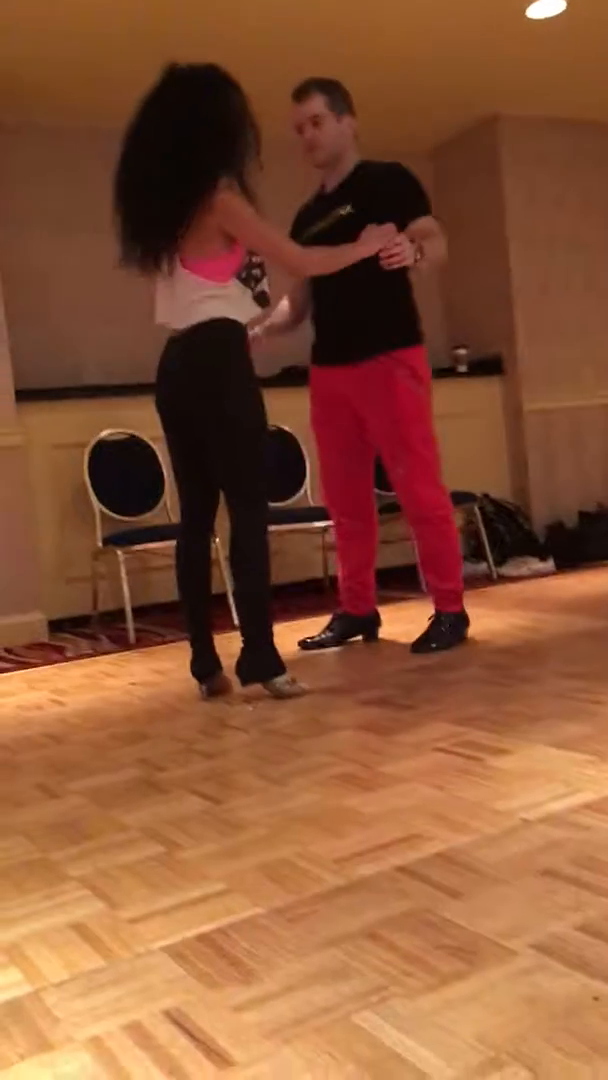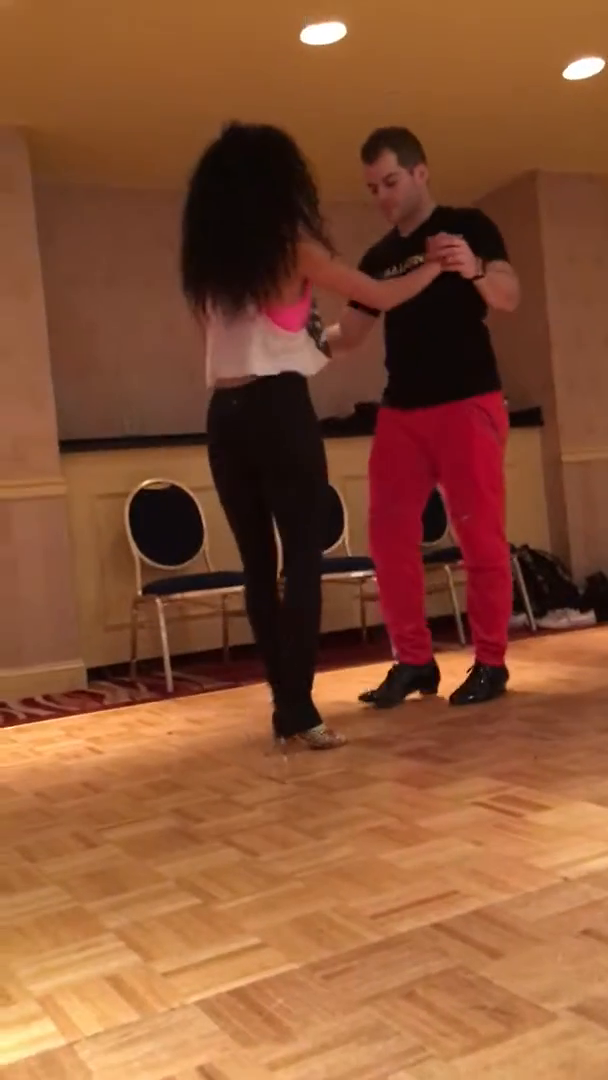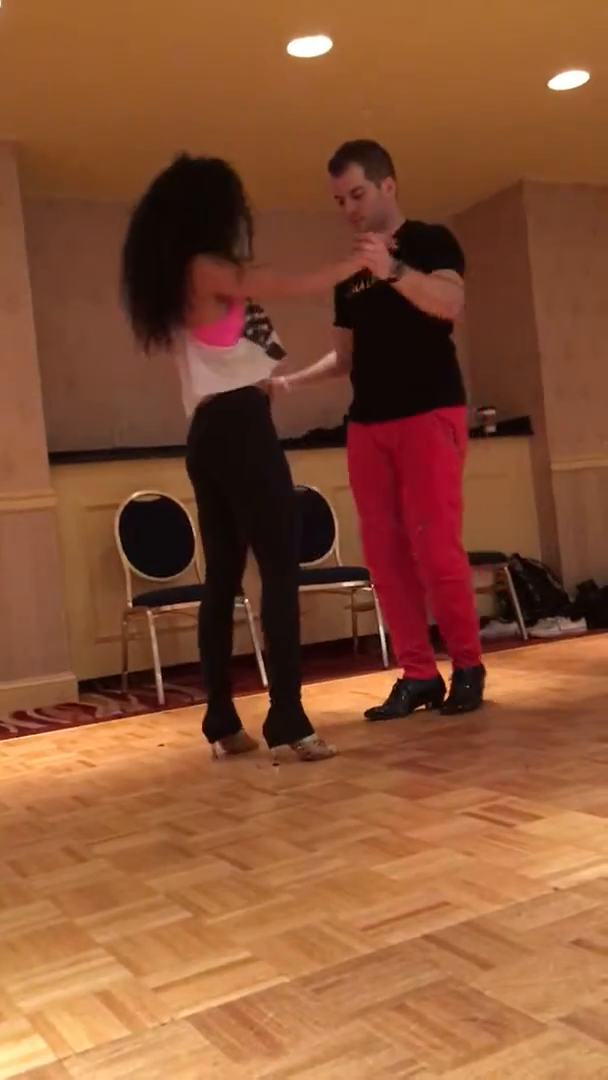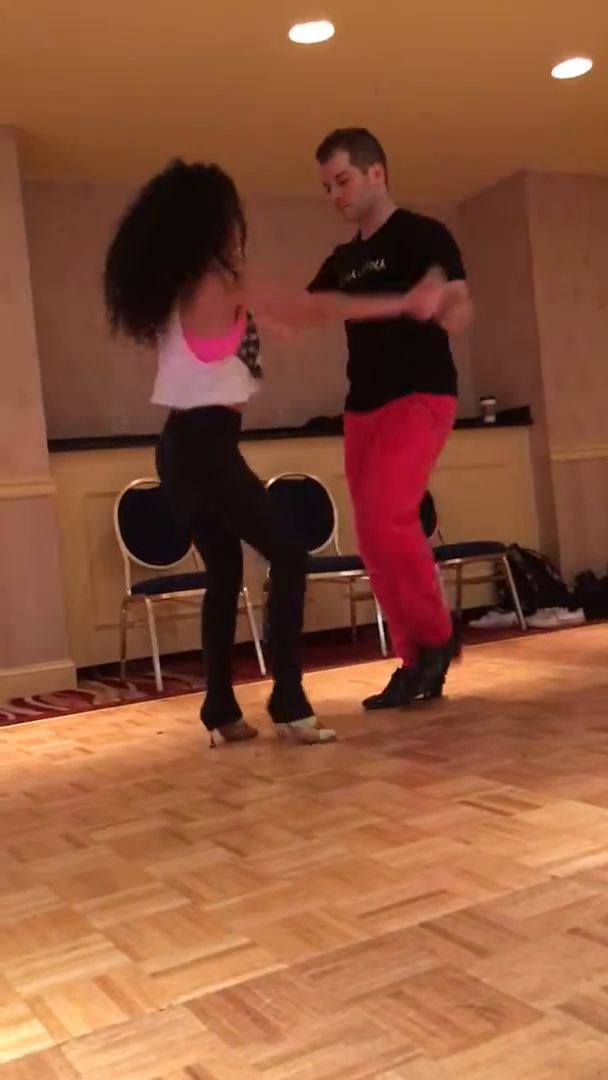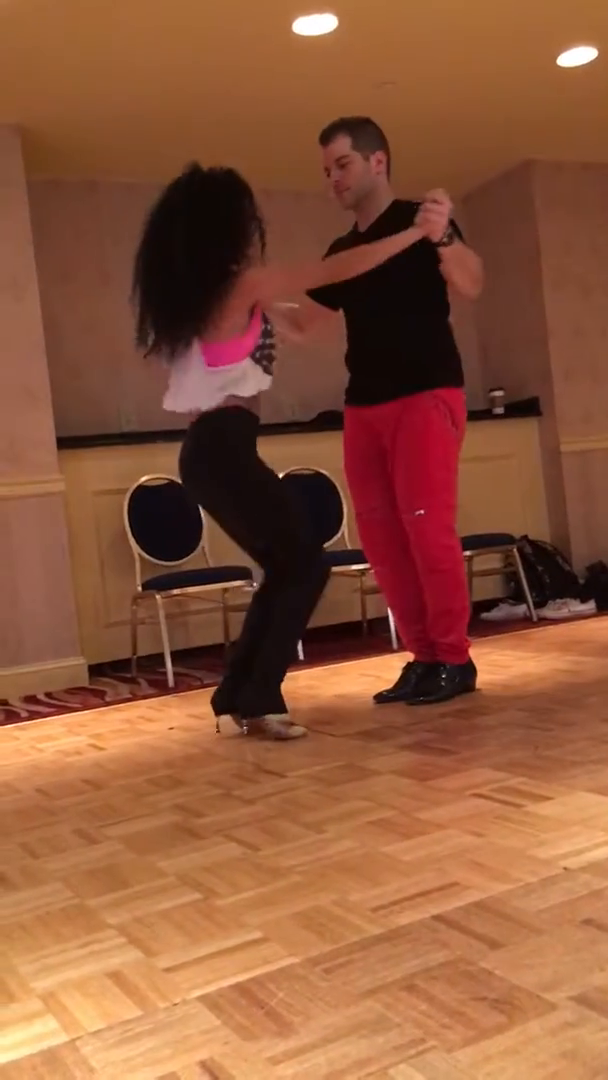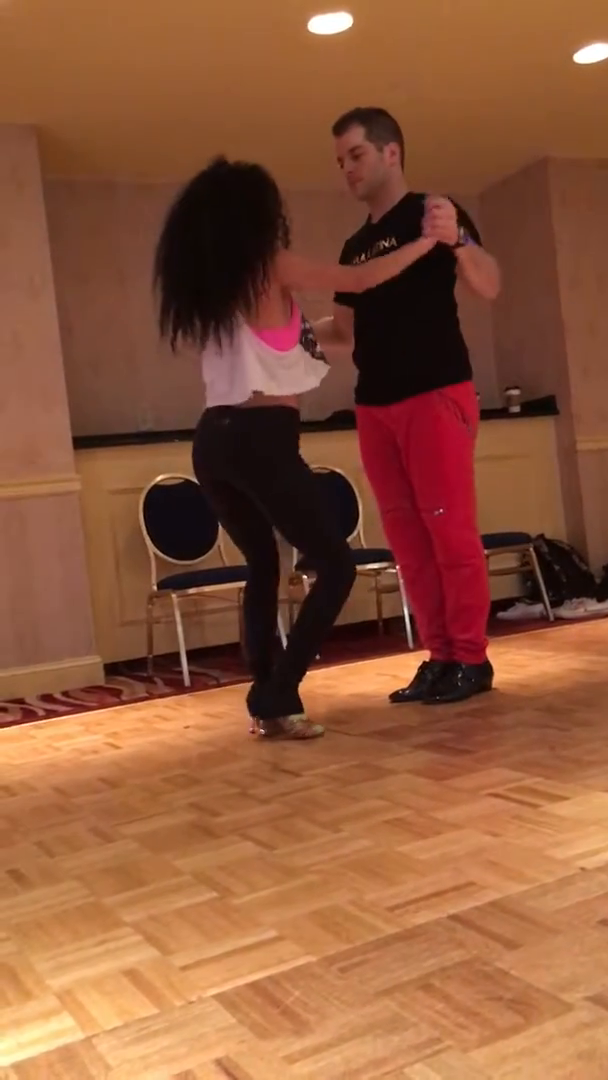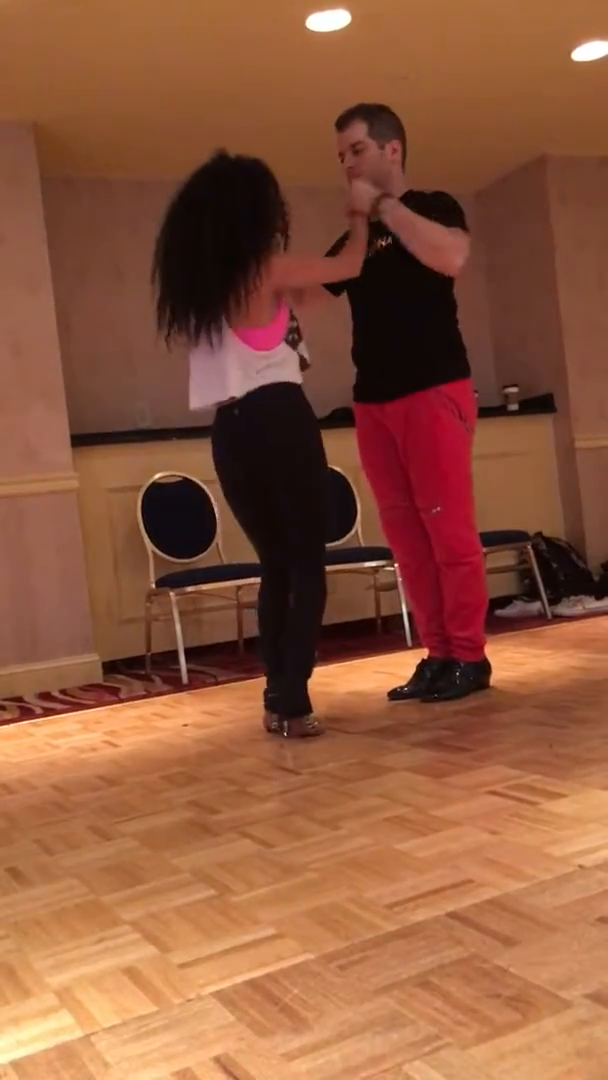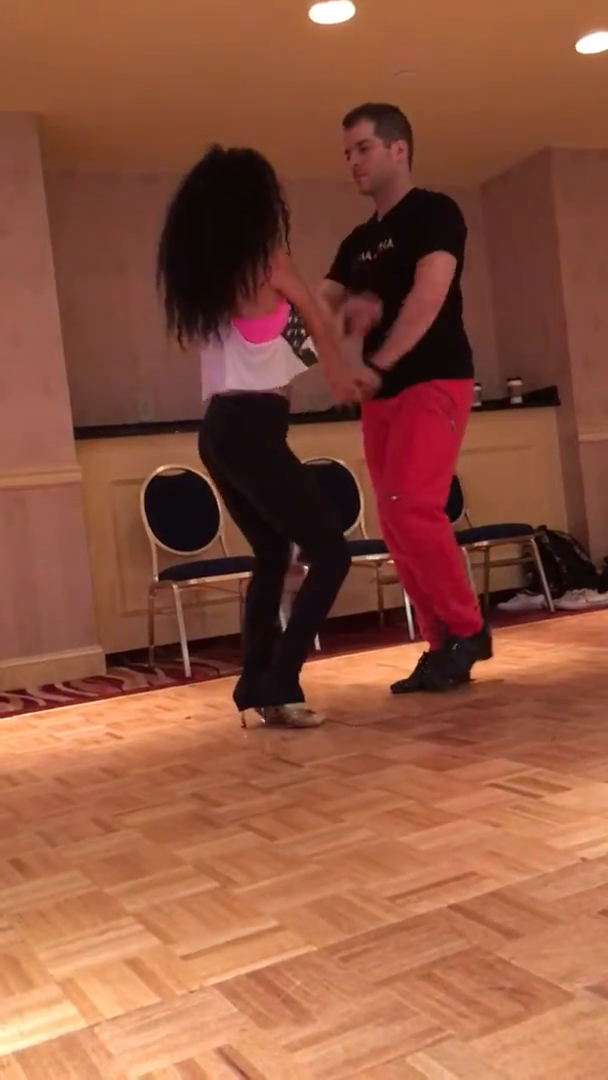
dt=0.5s
person 1, frame 1
left shoulder: (164, 204)
right shoulder: (218, 198)
right elbow: (301, 263)
right wrist: (366, 245)
left hip: (176, 365)
right hip: (216, 359)
left knee: (196, 514)
right knee: (248, 508)
left ankle: (204, 663)
right ankle: (259, 658)
person 1, frame 2
left shoulder: (208, 259)
right shoulder: (293, 246)
right elbow: (380, 296)
right wrist: (435, 266)
left hip: (225, 416)
right hip: (279, 409)
left knee: (258, 565)
right knee: (302, 559)
left ankle: (286, 702)
right ankle: (299, 708)
person 1, frame 3
left shoulder: (173, 279)
right shoulder: (207, 268)
right elbow: (298, 287)
right wrist: (361, 260)
left hip: (205, 433)
right hip: (239, 426)
left knee: (222, 578)
right knee: (280, 571)
left ankle: (222, 722)
right ankle: (287, 719)
person 1, frame 4
left shoulder: (165, 286)
right shoulder: (220, 281)
right elbow: (311, 309)
right wrist: (406, 302)
left hip: (178, 445)
right hip: (207, 444)
left knee: (225, 573)
right knee: (288, 560)
left ankle: (222, 710)
right ankle: (289, 702)
person 1, frame 5
left shoulder: (186, 291)
right shoulder: (242, 282)
right elbow: (340, 269)
right wrist: (419, 231)
left hip: (201, 450)
right hip: (226, 446)
left knee: (280, 569)
right knee: (307, 566)
left ankle: (237, 693)
right ankle: (261, 697)
person 1, frame 6
left shoulder: (202, 285)
right shoulder: (273, 268)
right elbow: (363, 279)
right wrist: (429, 239)
left hip: (214, 441)
right hip: (266, 437)
left knee: (262, 566)
right knee: (335, 567)
left ankle: (265, 695)
right ankle: (279, 696)
person 1, frame 7
left shoulder: (197, 277)
right shoulder: (266, 266)
right elbow: (348, 267)
right wrist: (361, 217)
left hip: (231, 431)
right hip: (280, 418)
left knee: (277, 566)
right knee: (306, 562)
left ankle: (278, 694)
right ankle: (292, 700)
person 1, frame 8
left shoulder: (200, 274)
right shoulder: (265, 261)
right elbow: (323, 330)
left wrist: (338, 343)
right wrist: (350, 376)
left hip: (218, 428)
right hip: (253, 427)
left knee: (272, 555)
right knee: (330, 552)
left ankle: (256, 685)
right ankle: (277, 685)
person 2, frame 1
left shoulder: (388, 181)
right shoulder: (307, 217)
left elbow: (435, 241)
right elbow: (300, 299)
left wrist: (413, 252)
right wrist: (257, 331)
left hip: (390, 357)
right hip: (329, 367)
left knee: (417, 483)
right knee: (344, 494)
left ankle: (450, 609)
right ankle: (357, 610)
person 2, frame 2
left shoulder: (469, 226)
right shoulder: (377, 259)
left elbow: (510, 297)
right elbow: (347, 334)
left wrist: (473, 268)
left hip: (468, 402)
right hip: (400, 411)
left knee: (480, 534)
right knee: (390, 533)
left ankle: (490, 661)
right ankle: (414, 660)
person 2, frame 3
left shoulder: (430, 241)
right shoulder: (348, 276)
left elbow: (450, 302)
left wrist: (394, 270)
right wrist: (292, 379)
left hip: (430, 414)
right hip: (368, 423)
left knee: (434, 542)
right knee: (384, 552)
left ankle: (468, 666)
right ankle: (418, 675)
person 2, frame 4
left shoulder: (422, 233)
right shoulder: (344, 259)
left elbow: (461, 315)
left wrist: (441, 304)
left hip: (420, 397)
right hip: (363, 408)
left knee: (386, 511)
right knee: (373, 538)
left ankle: (436, 634)
right ankle: (415, 662)
person 2, frame 5
left shoulder: (426, 220)
right shoulder: (344, 250)
left elbow: (471, 283)
right elbow: (305, 316)
left wrist: (442, 238)
left hip: (426, 397)
right hip: (363, 407)
left knee: (427, 528)
right knee: (379, 536)
left ankle: (454, 659)
right ankle: (422, 657)
person 2, frame 6
left shoulder: (434, 214)
right shoulder: (355, 247)
left elbow: (489, 286)
left wrist: (457, 237)
left hip: (436, 394)
right hip: (375, 405)
left knee: (449, 527)
right knee: (405, 535)
left ankle: (471, 659)
right ankle: (440, 657)
person 2, frame 7
left shoulder: (432, 209)
right shoulder: (352, 240)
left elbow: (452, 258)
left wrist: (382, 203)
left hip: (434, 392)
right hip: (374, 400)
left knee: (447, 525)
right knee: (404, 533)
left ankle: (468, 656)
right ankle: (438, 654)
person 2, frame 8
left shoulder: (434, 212)
right shoulder: (357, 241)
left elbow: (430, 293)
right elbow: (317, 306)
left wrist: (376, 363)
right wrist: (347, 313)
left hip: (431, 383)
right hip: (384, 395)
left knee: (410, 507)
right knee: (396, 528)
left ankle: (466, 629)
right ankle: (440, 645)
